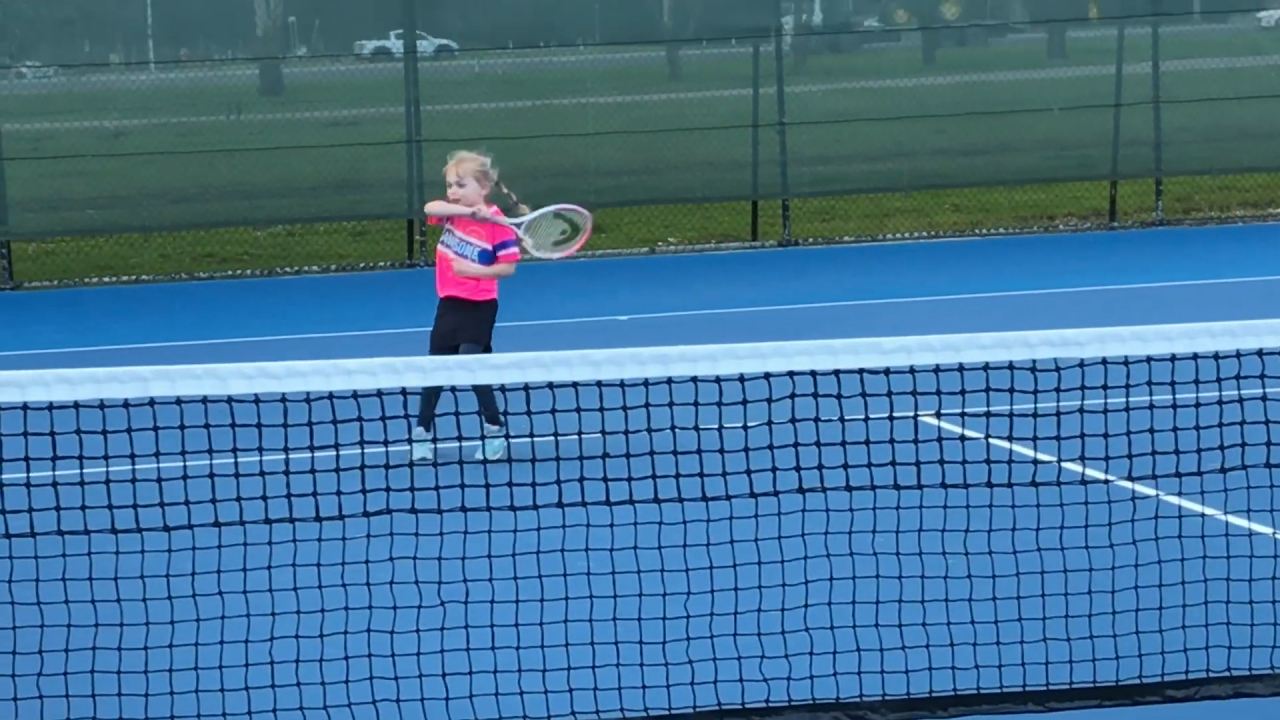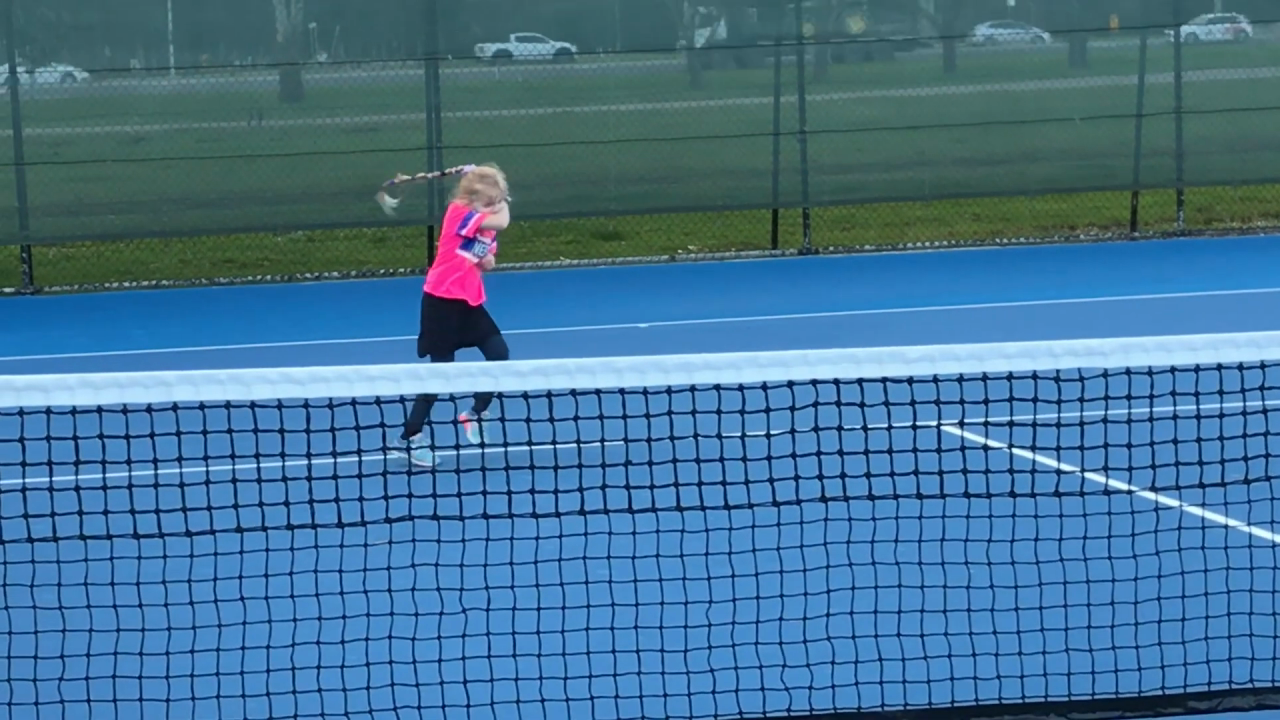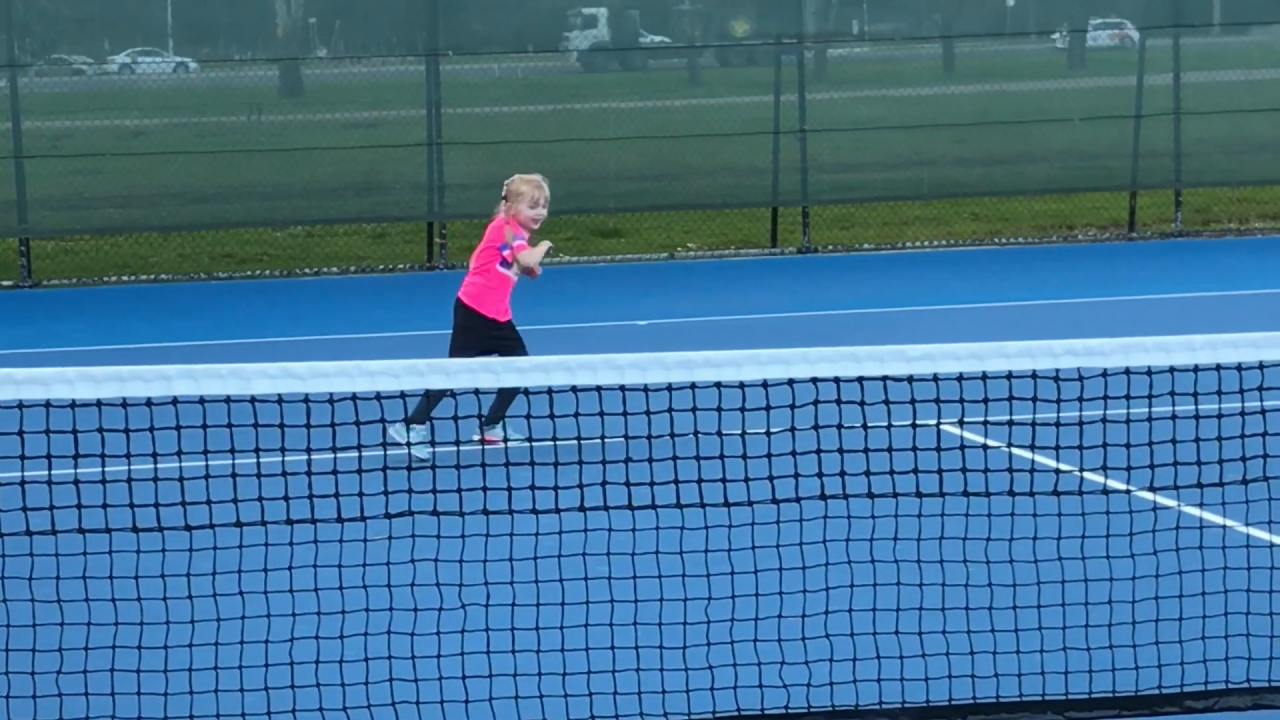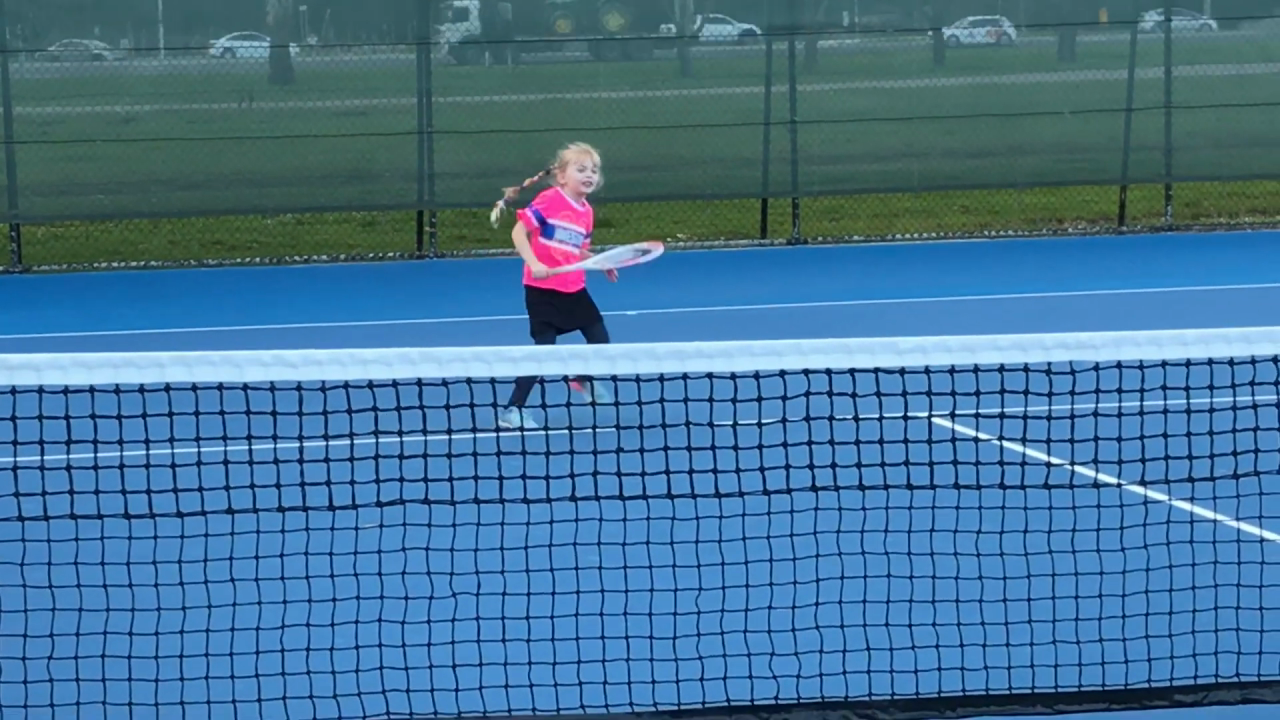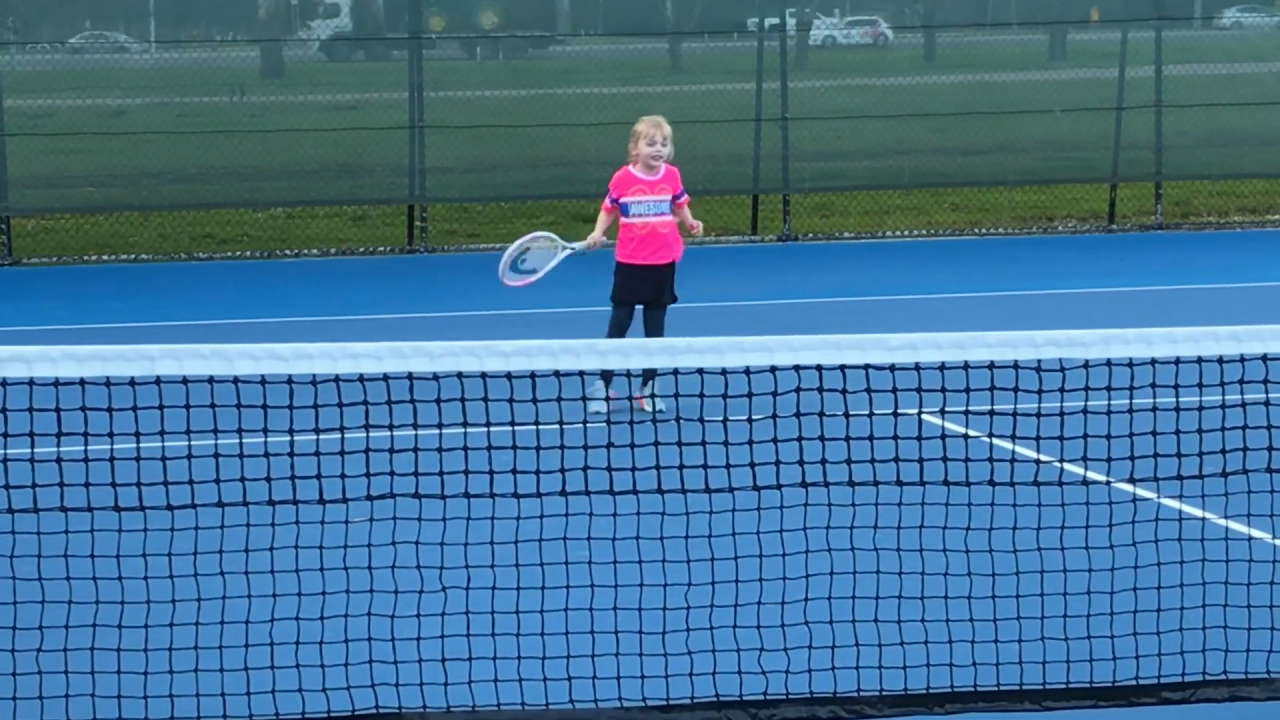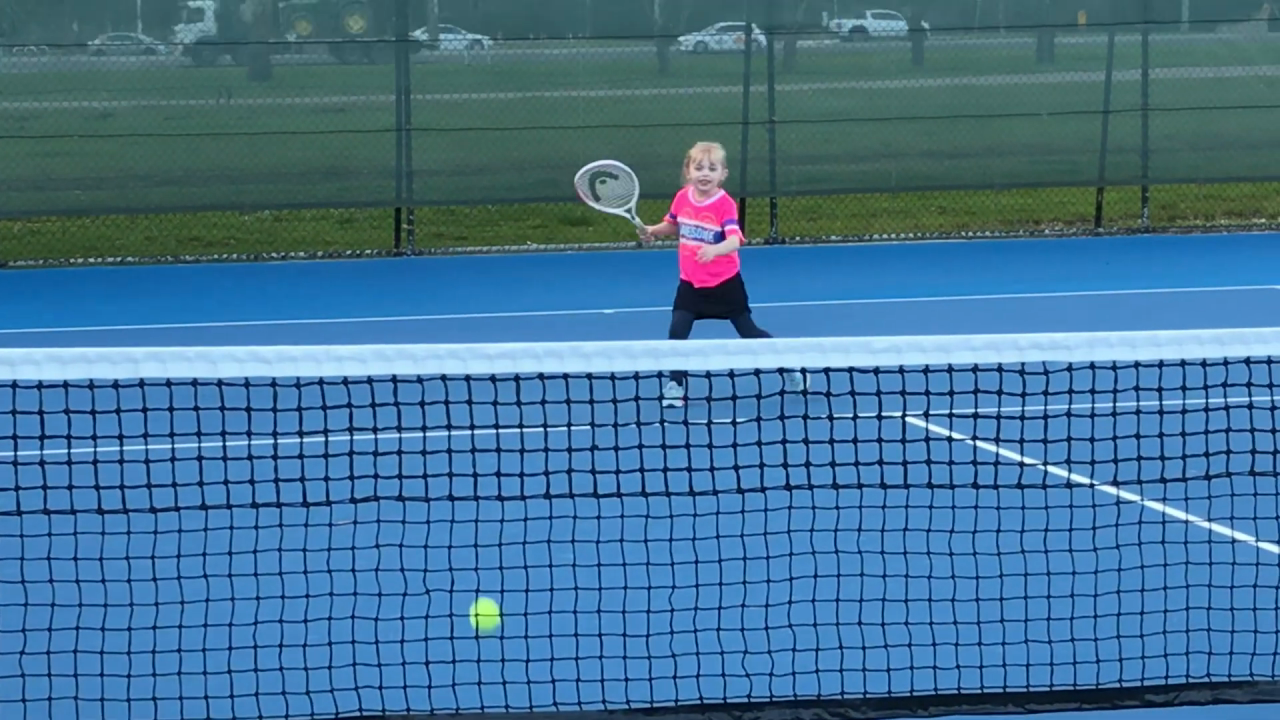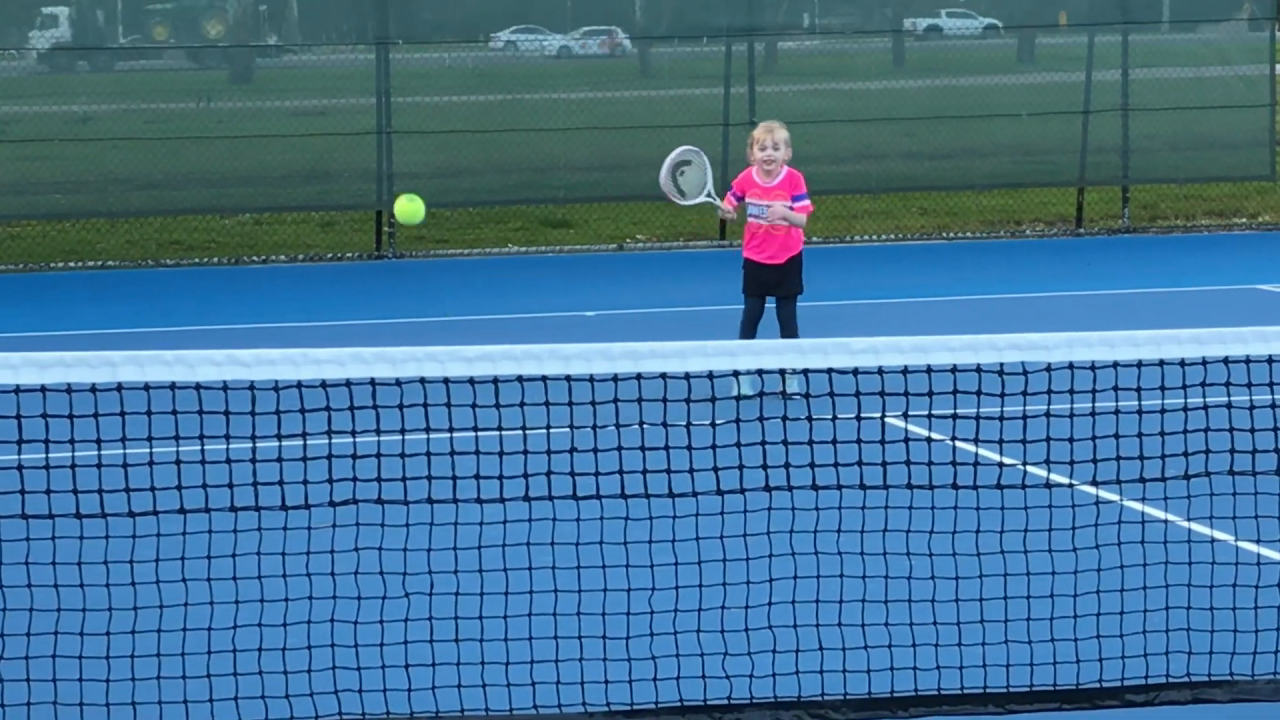
dt=0.3s
person 1, frame 1
left shoulder: (498, 223)
right shoulder: (452, 209)
left elbow: (510, 266)
right elbow: (431, 209)
left wrist: (475, 270)
right wrist: (473, 211)
left hip: (479, 304)
right hip: (450, 301)
left ankle: (494, 427)
right ankle: (423, 430)
person 1, frame 2
left shoulder: (485, 225)
right shoulder: (458, 211)
right elbow: (502, 221)
left wrist: (488, 260)
right wrist: (499, 207)
left hip: (470, 303)
right hip: (441, 301)
left knee: (500, 356)
left ankle: (475, 413)
right ankle: (411, 437)
person 1, frame 3
left shoulder: (516, 234)
right shoulder: (507, 229)
right elbow: (529, 258)
left wrist: (527, 270)
right wrist: (543, 247)
left hip: (497, 313)
right hip: (474, 310)
left ankle: (491, 426)
right ankle: (412, 427)
person 1, frame 4
left shoulder: (586, 212)
right shoulder: (548, 199)
right elbow: (520, 228)
left wrist: (602, 268)
right wrist: (531, 262)
left hip: (573, 289)
right hip: (543, 288)
left knee: (600, 341)
right knee: (546, 350)
left ankle: (584, 380)
right ankle: (514, 407)
person 1, frame 5
left shoulder: (671, 174)
right shoulder: (622, 178)
left elbow: (680, 206)
right elbow: (608, 211)
left wrist: (690, 222)
right wrist: (598, 233)
left hip: (664, 262)
right hip: (629, 263)
left knee: (654, 327)
right knee: (618, 325)
left ankle: (647, 388)
right ankle: (602, 385)
person 1, frame 6
left shoulder: (726, 204)
right shoulder: (682, 198)
left elbow: (735, 240)
right elbow: (671, 225)
left wrist: (714, 250)
right wrist: (652, 230)
left hip: (725, 279)
right hip: (691, 280)
left knee: (747, 331)
right knee: (678, 331)
left ankle: (788, 367)
right ankle: (675, 385)
person 1, frame 7
left shoulder: (794, 179)
right shoulder: (745, 179)
left elbow: (803, 219)
right elbow: (729, 205)
left wrist: (784, 213)
right wrist: (727, 211)
left hip: (788, 257)
right hip: (755, 258)
left knee: (787, 314)
right knee: (751, 314)
left ankle: (790, 371)
